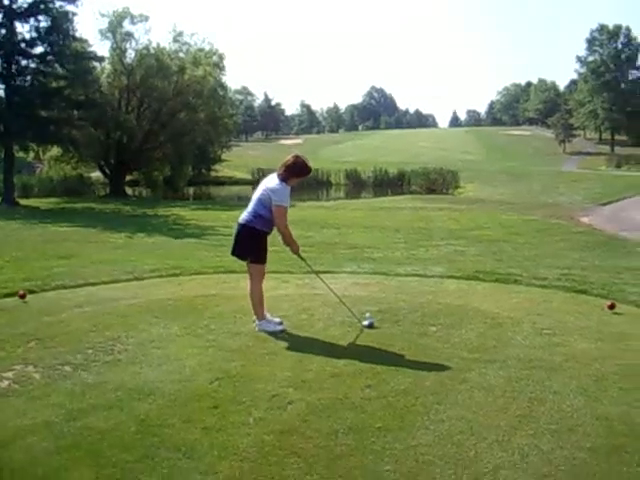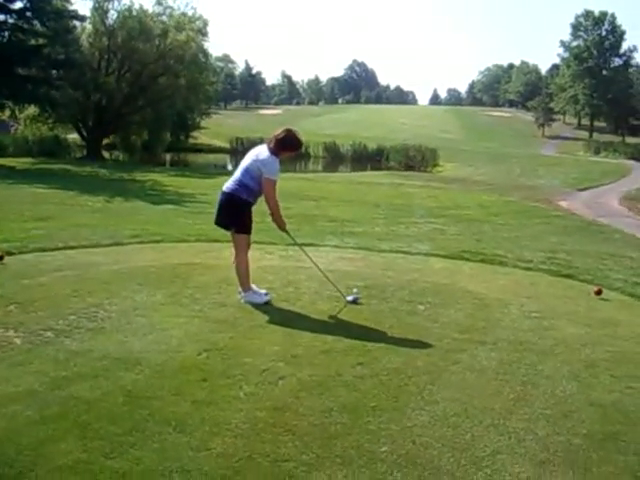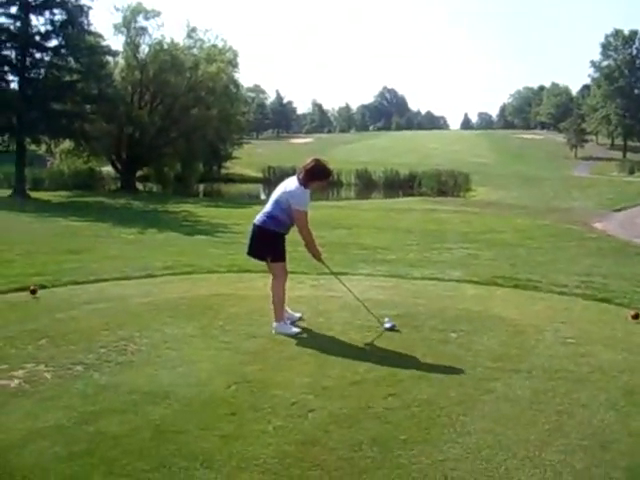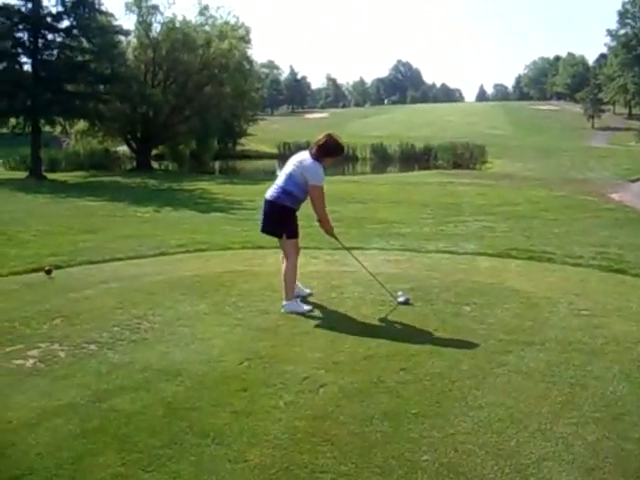
dt=0.7s
person 1, frame 1
left shoulder: (275, 179)
right shoulder: (280, 189)
left elbow: (278, 219)
right elbow: (280, 223)
left wrist: (286, 239)
right wrist: (292, 243)
left hip: (254, 229)
right hip: (253, 231)
left knee: (258, 275)
right knee: (257, 277)
left ankle: (261, 314)
right ankle: (261, 321)
person 1, frame 2
left shoulder: (263, 149)
right shoulder: (270, 162)
left elbow: (265, 192)
right elbow: (270, 196)
left wrist: (275, 214)
right wrist: (279, 219)
left hip: (233, 197)
right hip: (237, 201)
left knee: (243, 247)
right knee: (242, 249)
left ankle: (246, 286)
right ankle: (246, 292)
person 1, frame 3
left shoulder: (297, 183)
right shoulder: (298, 193)
left elbow: (301, 224)
right elbow: (302, 226)
left wrist: (310, 244)
right wrist: (314, 249)
left hip: (271, 230)
right hip: (268, 232)
left knee: (280, 274)
right knee: (280, 277)
left ankle: (282, 311)
right ankle: (280, 322)
person 1, frame 4
left shoulder: (304, 156)
right shoulder: (313, 168)
left elbow: (315, 198)
right elbow: (318, 202)
left wrist: (322, 220)
right wrist: (327, 225)
left hip: (276, 203)
right hip: (282, 208)
left knee: (290, 250)
right knee: (292, 254)
left ankle: (292, 287)
right ankle: (289, 301)
